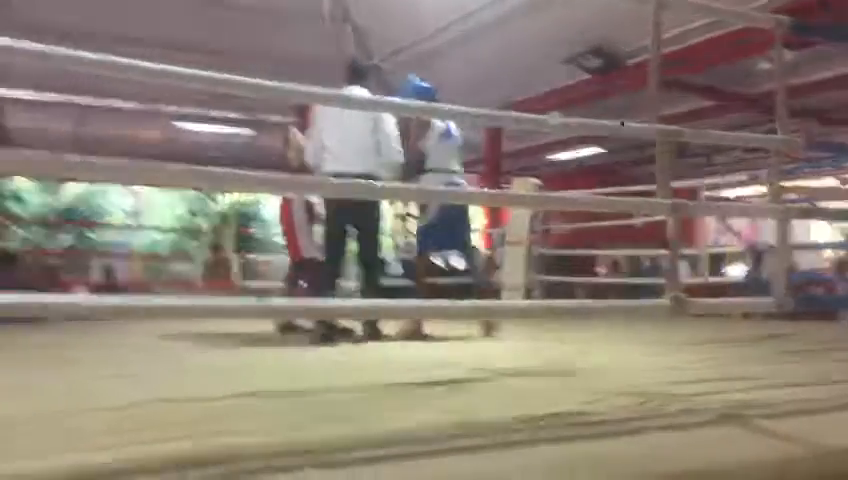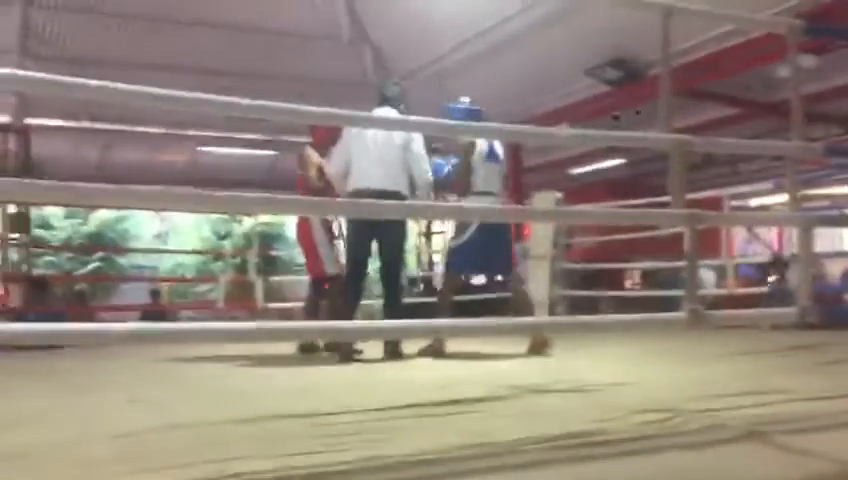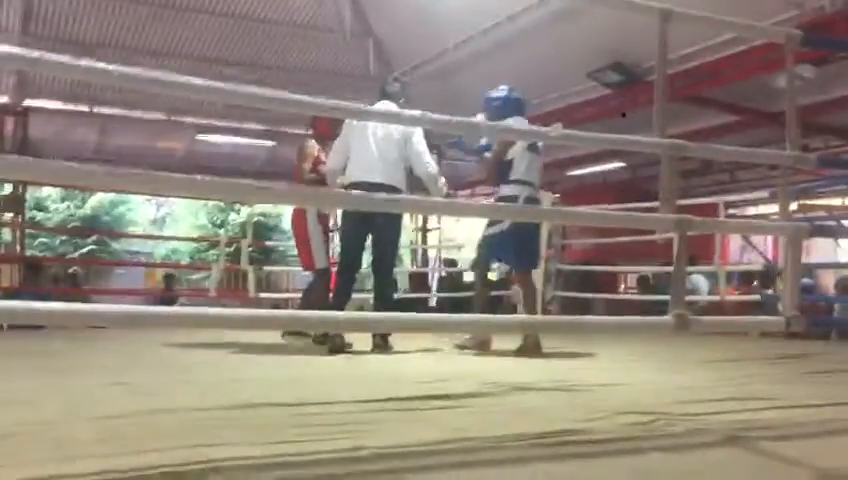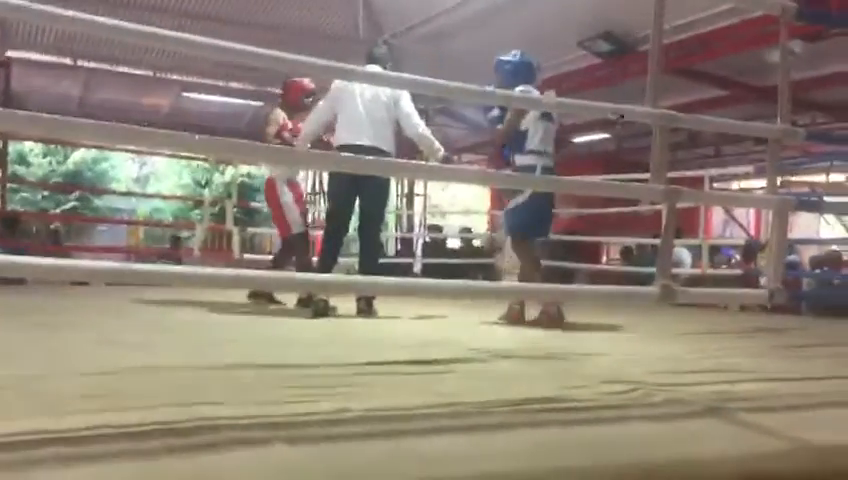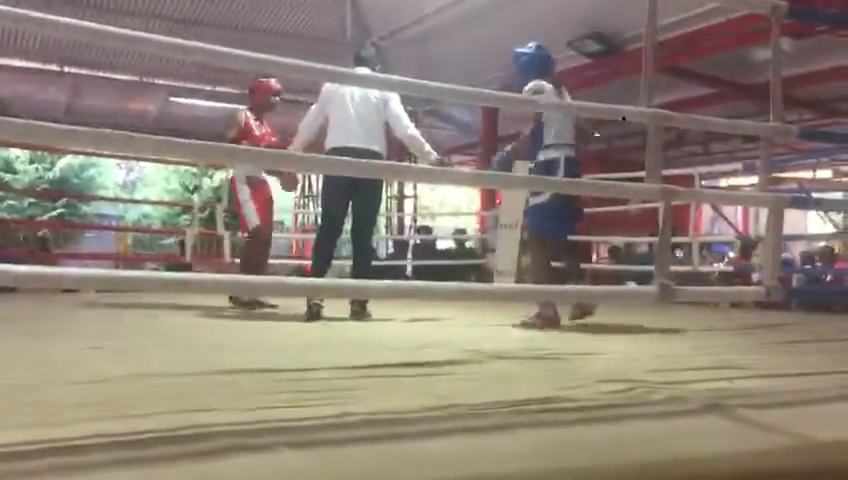
dt=0.3s
person 1, frame 1
left shoulder: (325, 107)
right shoulder: (378, 107)
left elbow: (311, 155)
right elbow: (393, 154)
right wrist: (385, 179)
right hip: (366, 184)
left knee: (332, 252)
right knee: (369, 253)
right ankle: (370, 320)
person 1, frame 2
left shoulder: (355, 126)
right shoulder: (407, 129)
left elbow: (334, 170)
right elbow: (422, 174)
left wrist: (348, 194)
right wrist: (422, 199)
left hip: (361, 201)
right hip: (392, 202)
left knee: (355, 271)
right knee: (391, 272)
right ankle: (391, 340)
person 1, frame 3
left shoulder: (356, 119)
right shoulder: (407, 123)
left elbow: (333, 163)
right elbow: (424, 166)
left wrist: (335, 187)
right wrist: (441, 192)
left hip: (357, 193)
right hip: (389, 196)
left knee: (347, 263)
right knee: (384, 266)
left ankle: (335, 330)
right ankle: (381, 334)
person 1, frame 4
left shoulder: (343, 83)
right shoulder: (394, 87)
left elbow: (317, 118)
right elbow: (414, 127)
left wrist: (299, 145)
right wrist: (439, 154)
left hip: (346, 156)
right hip: (378, 160)
left knee: (335, 226)
right knee: (370, 230)
right ankle: (365, 298)
person 1, frame 5
left shoulder: (333, 86)
right shoulder: (384, 89)
left elbow: (310, 123)
right elbow: (405, 128)
left wrist: (292, 152)
right wrist: (432, 157)
left hip: (338, 159)
right hip: (370, 162)
left knee: (328, 229)
right knee: (363, 232)
left ankle: (314, 297)
right ankle: (358, 301)
person 2, frame 1
left shoulder: (420, 119)
right shoulder: (449, 123)
left elbow: (412, 163)
right wrist: (415, 167)
left hip: (436, 190)
right hip: (457, 188)
left knee: (423, 256)
right knee: (467, 253)
left ankle: (416, 322)
person 2, frame 2
left shoulder: (468, 141)
right shoulder: (495, 144)
left elbow: (462, 186)
left wrist: (451, 172)
left knee: (451, 275)
right knee: (509, 276)
left ankle: (438, 341)
right ankle: (538, 334)
person 2, frame 3
left shoulder: (511, 125)
left elbow: (492, 170)
left wrist: (487, 149)
right wrist: (494, 151)
left hip: (512, 202)
right hip: (530, 203)
left knee: (481, 263)
right knee: (523, 272)
left ankle: (480, 331)
right ankle: (532, 337)
person 2, frame 4
left shoulder: (522, 95)
left elbow: (503, 135)
left wrist: (494, 117)
left hip: (530, 173)
right hip: (544, 173)
left knee: (520, 240)
right knee: (525, 241)
left ankle: (549, 306)
right ankle: (516, 308)
person 2, frame 5
left shoulder: (534, 88)
right shoulder: (561, 92)
left elbow: (533, 132)
right elbow: (576, 131)
left wrist: (508, 153)
left hip: (551, 166)
right hip: (568, 164)
left knee: (538, 237)
right knee: (556, 236)
left ankle: (547, 310)
right ankle: (581, 298)
person 3, frame 1
right shoulder: (294, 134)
right elbow: (294, 165)
left hip: (306, 203)
right hip: (299, 202)
left knee: (301, 263)
right knee: (312, 263)
left ankle: (287, 319)
right ankle: (324, 321)
person 3, frame 2
left shoulder: (319, 156)
right shoulder: (310, 154)
right elbow: (311, 185)
right wrist: (334, 189)
left hip: (321, 222)
right hip: (314, 222)
left knee: (320, 281)
right knee: (334, 279)
left ankle: (309, 338)
person 3, frame 3
left shoulder: (321, 150)
right shoulder: (310, 146)
right elbow: (303, 178)
right wrist: (328, 179)
left hip: (318, 215)
right hip: (309, 215)
left knee: (321, 273)
right knee: (322, 272)
person 3, frame 4
left shoulder: (294, 123)
right shoulder: (277, 115)
right elbow: (268, 143)
right wrist: (292, 142)
left hip: (291, 184)
right hip: (279, 183)
left knee: (290, 242)
right knee: (299, 237)
left ankle: (261, 288)
right ankle: (307, 294)
person 3, frame 5
left shoulder: (265, 123)
right shoulder: (242, 117)
left wrist: (282, 174)
right wrist: (254, 147)
left hip: (261, 183)
right hip: (244, 182)
left knee: (264, 238)
right knee: (256, 233)
